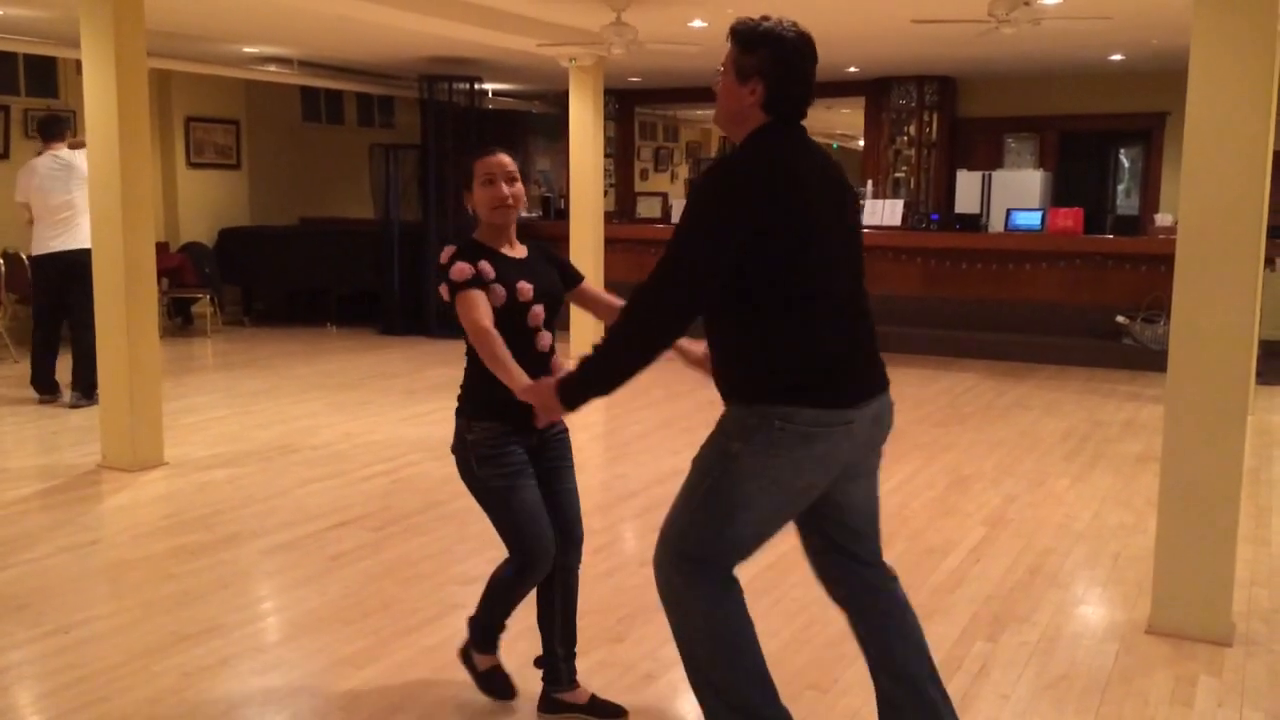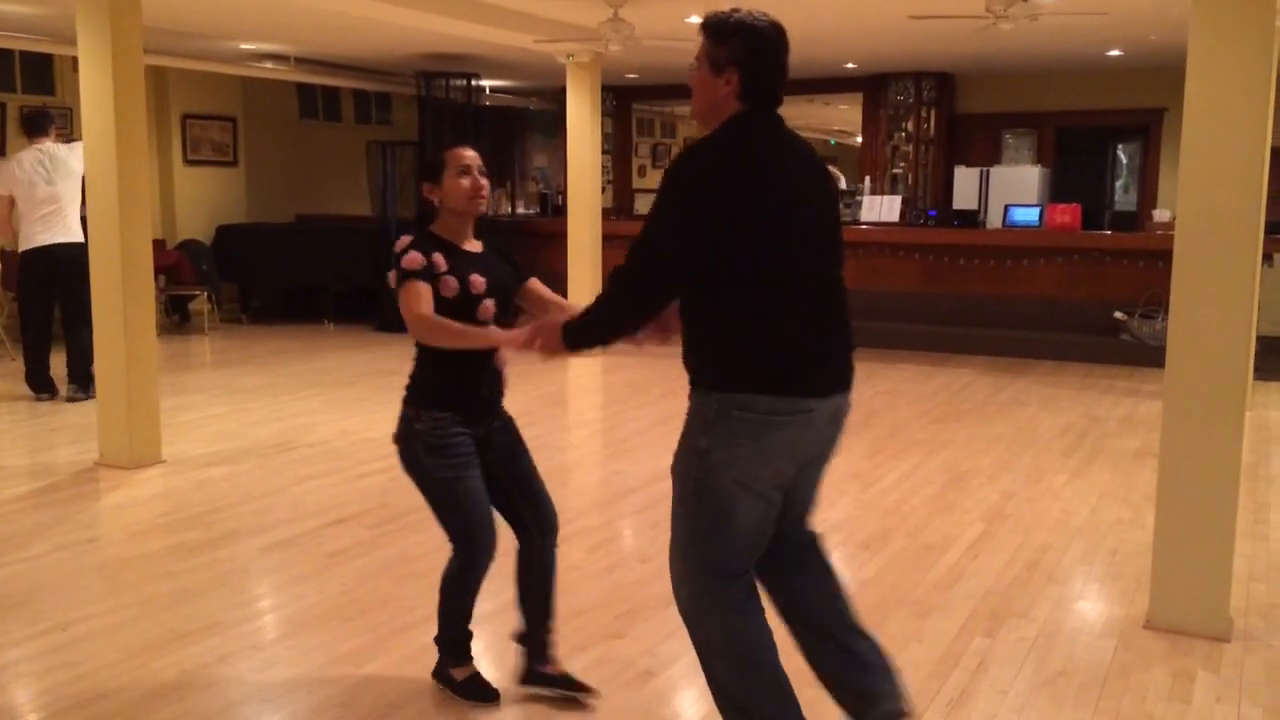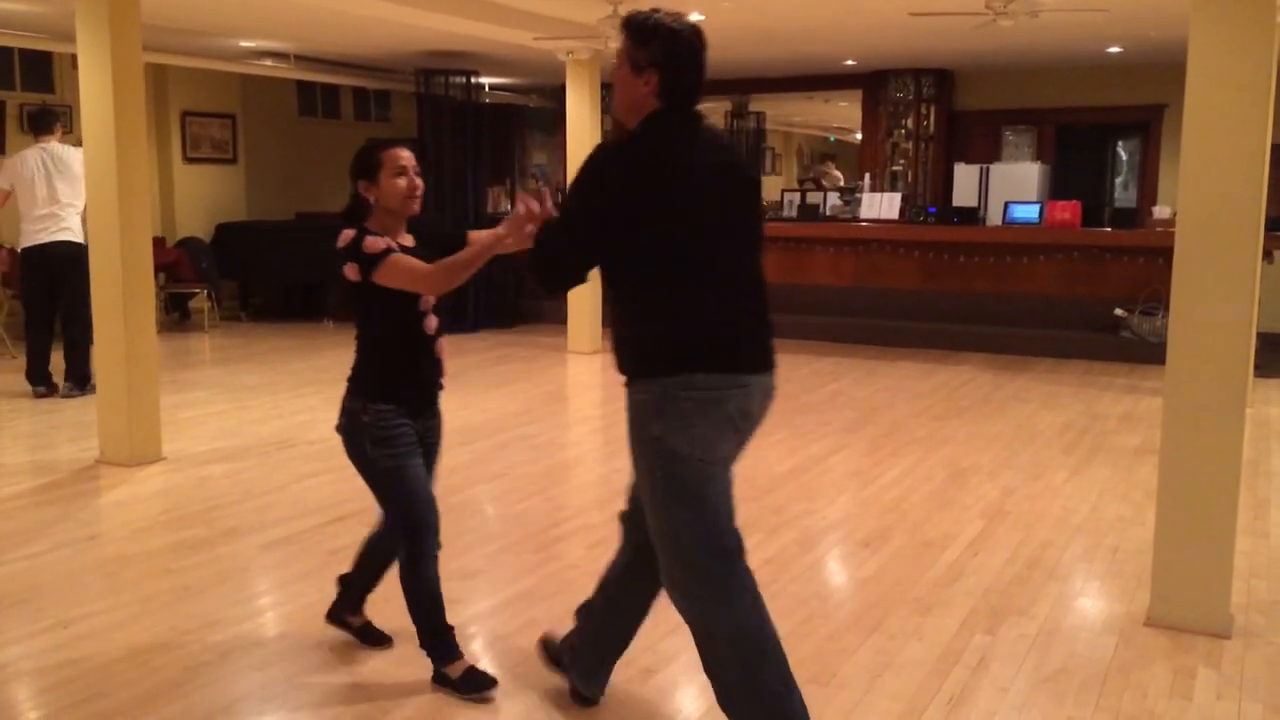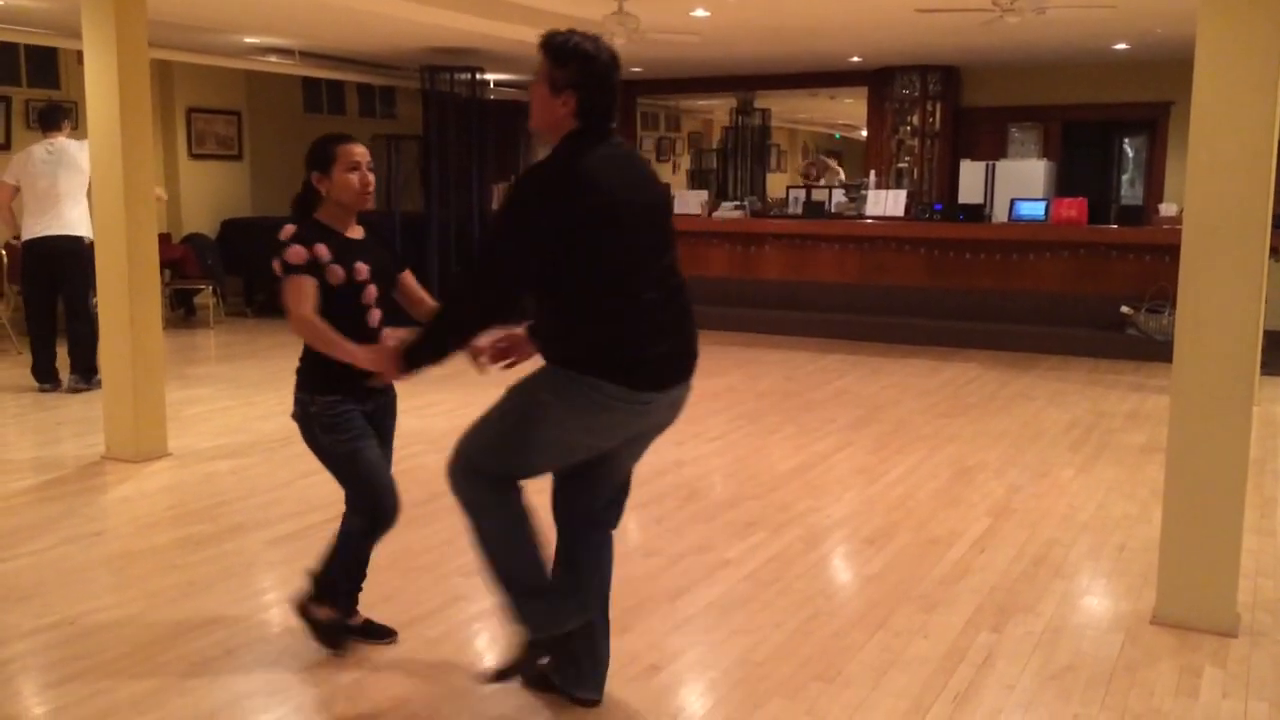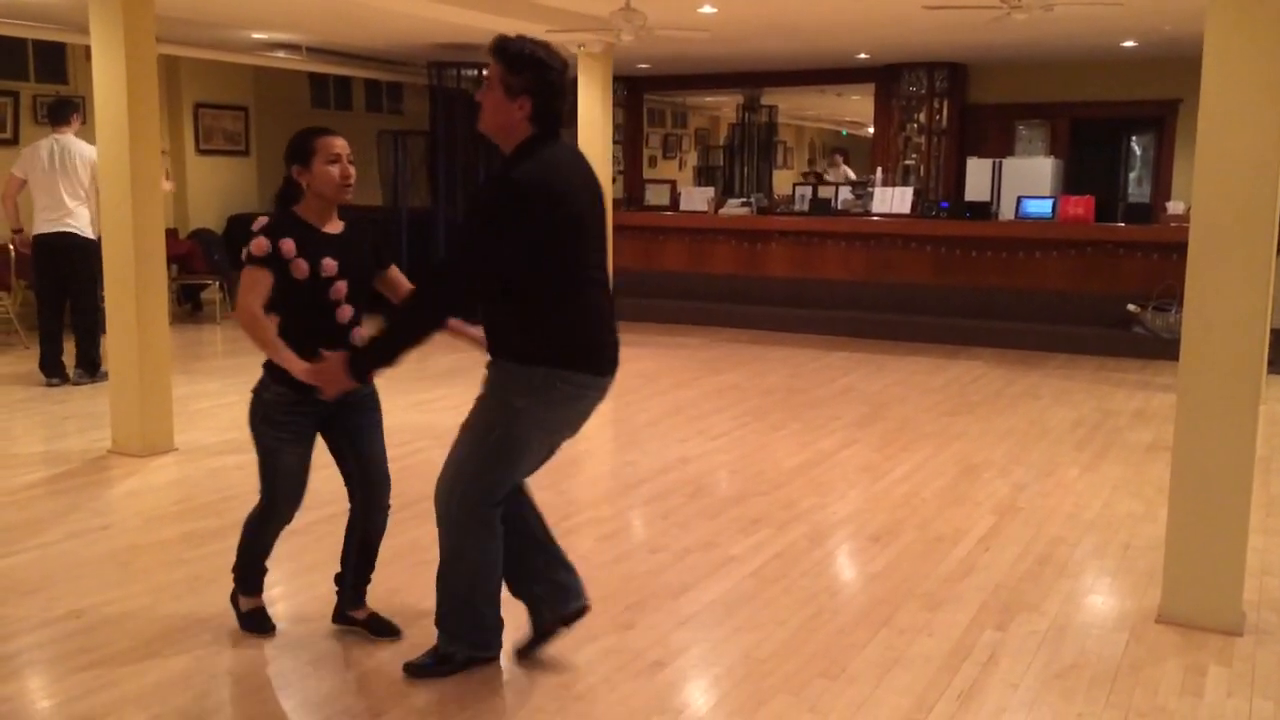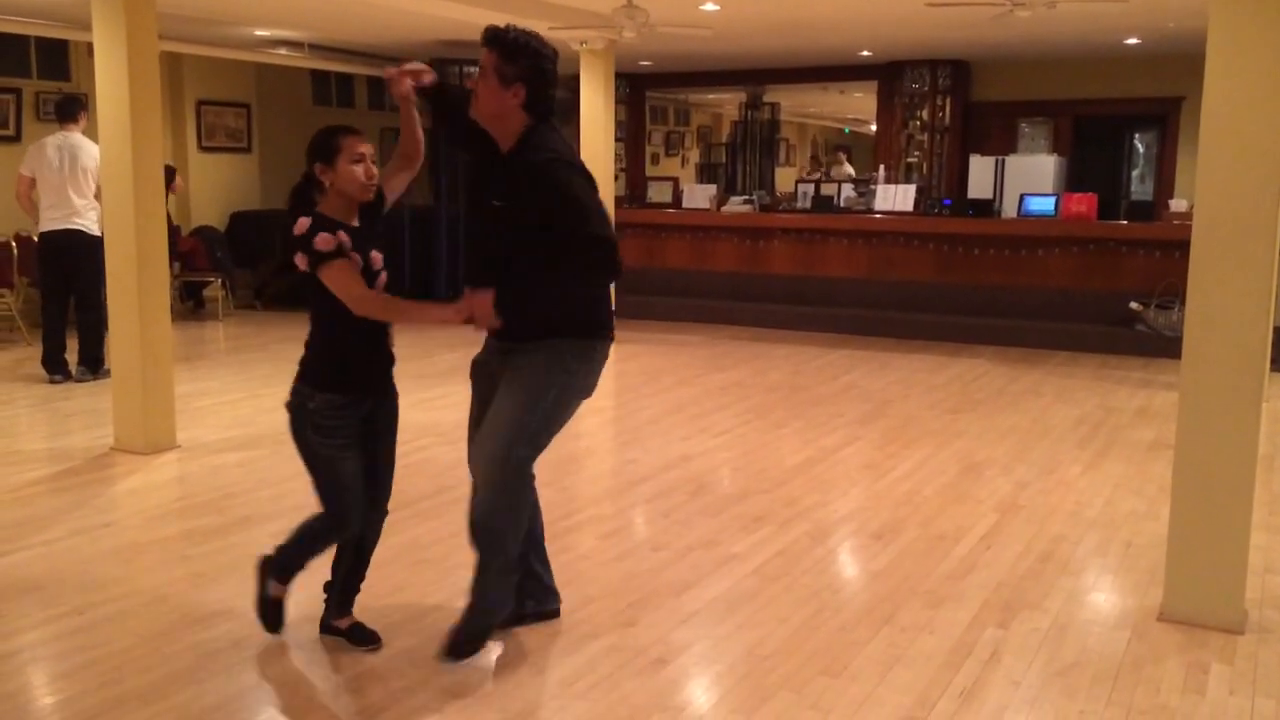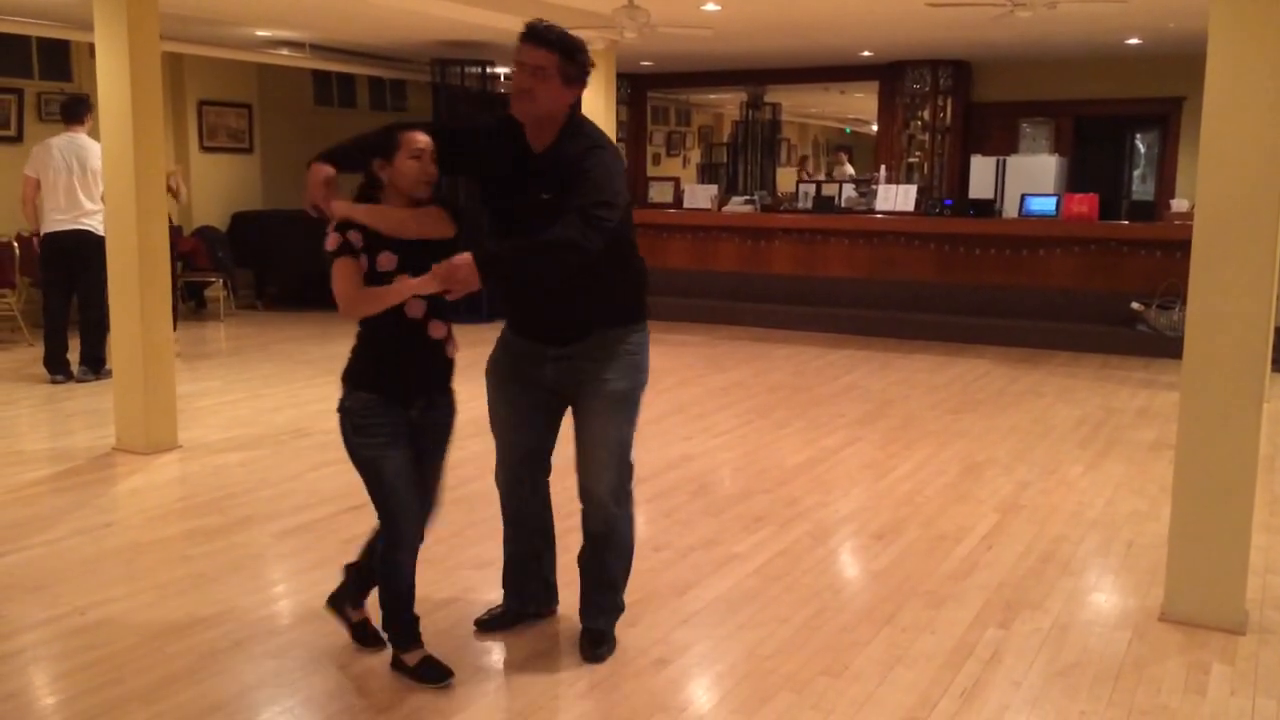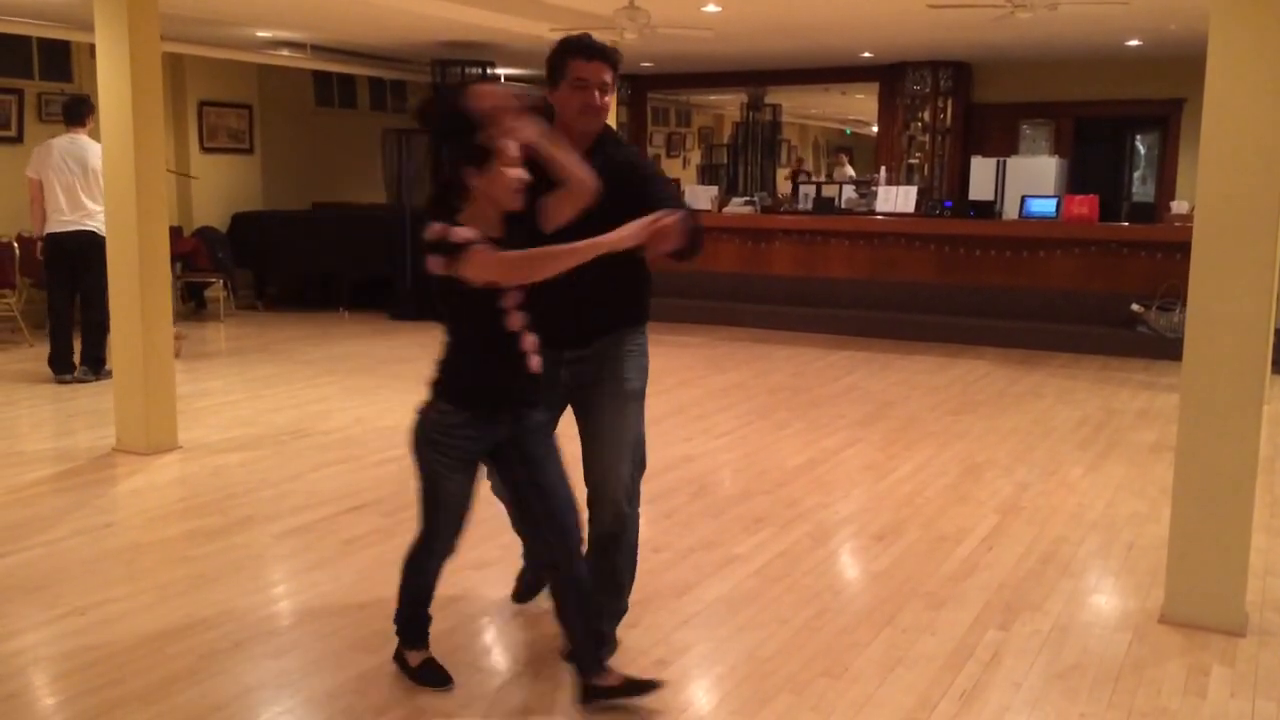
dt=0.3s
person 1, frame 1
left shoulder: (738, 179)
right shoulder: (822, 172)
left elbow: (667, 304)
left wrist: (570, 389)
left hip: (786, 417)
right hip: (861, 404)
left knee: (689, 564)
right knee: (859, 572)
person 1, frame 2
left shoulder: (707, 166)
right shoulder: (805, 164)
left elbow: (644, 283)
left wrist: (568, 335)
right wrist: (706, 327)
left hip: (749, 403)
right hip: (824, 393)
left knee: (711, 575)
right knee: (783, 546)
person 1, frame 3
left shoulder: (622, 164)
right shoulder: (727, 158)
left elbow: (555, 270)
left wrist: (547, 231)
left hip: (682, 382)
right hip: (747, 374)
left knee: (702, 562)
right knee: (653, 525)
right ankle: (585, 659)
person 1, frame 4
left shoulder: (550, 183)
right shoulder: (634, 170)
left elbow: (493, 287)
left wrist: (412, 353)
right wrist: (535, 332)
left hip: (600, 381)
right hip: (665, 377)
left knee: (478, 469)
right knee: (587, 517)
left ankle: (546, 615)
right ankle: (579, 668)
person 1, frame 5
left shoulder: (523, 187)
right shoulder: (565, 166)
left elbow: (444, 294)
left wrist: (356, 363)
right wrist: (492, 328)
left hip: (550, 372)
right hip: (574, 361)
left knee: (464, 494)
right knee: (491, 481)
left ankle: (466, 640)
right ankle: (556, 593)
person 1, frame 6
left shoulder: (550, 169)
right shoulder: (502, 150)
left elbow: (602, 262)
left wrist: (507, 304)
right wrist: (430, 93)
left hip: (561, 344)
right hip: (514, 340)
left knee: (498, 467)
right knee: (498, 466)
left ankle: (488, 604)
right ankle: (532, 594)
person 1, frame 7
left shoulder: (594, 157)
right shoulder: (495, 142)
left elbow: (580, 239)
left wrist: (485, 267)
right wrist: (335, 161)
left hip: (607, 344)
right hip: (528, 341)
left knee: (602, 486)
right knee: (516, 473)
left ankle: (601, 615)
right ankle: (527, 593)
person 1, frame 8
left shoulder: (625, 166)
left elbow: (676, 226)
left wrist: (674, 233)
left hip: (606, 346)
left knee: (613, 485)
right knee: (509, 473)
left ankle: (600, 612)
right ankle: (541, 557)
person 2, frame 1
left shoulder: (544, 261)
right shoulder: (465, 260)
left elbow: (611, 310)
right elbow: (481, 331)
right wrist: (520, 383)
left hip: (545, 428)
right hip: (489, 431)
left knee: (567, 548)
right knee: (535, 552)
right ankle: (481, 642)
person 2, frame 2
left shoulder: (497, 258)
right shoulder: (419, 251)
left elbow: (556, 310)
right elbow: (422, 324)
right wrist: (500, 337)
left hip: (490, 418)
right hip: (435, 423)
left knee: (540, 524)
right knee: (476, 545)
left ankle: (539, 658)
right ankle: (453, 661)
person 2, frame 3
left shoulder: (425, 241)
right shoulder: (360, 243)
left elbow: (491, 244)
right elbow: (431, 281)
left wrist: (528, 228)
right wrist: (503, 236)
left hip: (422, 409)
right hip: (376, 413)
left knee: (404, 523)
right knee: (422, 531)
left ankle: (347, 604)
right ankle: (447, 660)
person 2, frame 4
left shoulder: (374, 242)
right shoulder: (301, 239)
left elbow: (421, 304)
right elbow: (303, 322)
right wrist: (362, 355)
left hip: (375, 395)
right hip: (328, 400)
left knee: (363, 506)
right knee: (379, 504)
left ankle: (342, 610)
right ankle: (320, 601)
person 2, frame 5
left shoulder: (358, 238)
right shoulder: (275, 233)
left elbow: (405, 294)
right elbow: (248, 310)
right wrist: (289, 360)
left hip: (351, 391)
right hip: (288, 396)
left knee: (374, 497)
right knee: (281, 504)
left ankle: (351, 603)
right ankle: (246, 590)
person 2, frame 6
left shoulder: (366, 215)
right shoulder: (314, 231)
left elbow: (411, 158)
right elbow: (364, 303)
left wrist: (406, 101)
right wrist: (452, 311)
left hip: (377, 392)
right hip: (326, 400)
left knee: (372, 509)
right knee: (345, 513)
left ankle: (338, 611)
right ankle: (277, 574)
person 2, frame 7
left shoulder: (437, 223)
right shoulder: (351, 233)
right elbow: (351, 301)
right wrist: (419, 283)
left hip: (433, 398)
right hip: (373, 403)
left knee: (411, 518)
right knee: (401, 521)
left ankle: (351, 594)
right ankle: (406, 644)
person 2, frame 8
right shoulder: (450, 241)
left elbow: (583, 187)
right elbow: (523, 269)
left wrist: (525, 128)
right wrist: (620, 239)
left hip: (521, 418)
right hip: (457, 421)
left knee: (561, 540)
right knee: (440, 539)
left ankle: (593, 670)
right ankle: (411, 642)
person 3, frame 1
left shoulder: (28, 171)
right shoulder: (85, 160)
left elbow: (30, 216)
left hip: (43, 254)
right hip: (82, 250)
left knee: (46, 324)
right knee: (84, 323)
left ankle: (46, 387)
right ankle: (83, 390)
person 3, frame 2
right shoulder: (74, 153)
left hip: (32, 250)
right hip: (71, 246)
left knee: (35, 322)
right knee: (78, 319)
left ankle: (41, 385)
right ankle: (79, 383)
person 3, frame 3
right shoulder: (78, 157)
left hip: (32, 248)
right hip: (70, 244)
left knee: (37, 318)
right knee: (76, 316)
left ankle: (40, 381)
right ankle: (76, 381)
person 3, frame 4
right shoulder: (83, 150)
left hip: (34, 242)
right hip: (73, 239)
left knee: (39, 312)
right knee: (79, 309)
left ankle: (46, 376)
right ankle: (82, 373)
person 3, frame 5
left shoulder: (31, 153)
right shoulder: (88, 152)
left hip: (43, 237)
right hip: (80, 236)
left knee: (49, 307)
right knee: (85, 306)
left ankle: (53, 370)
right ankle: (86, 368)
person 3, frame 6
left shoulder: (38, 150)
right shoulder: (93, 151)
left elbow: (22, 194)
right elbow: (104, 196)
left hip: (49, 235)
right hip: (85, 233)
left knee: (53, 304)
right knee: (90, 303)
left ankle: (55, 367)
right ankle: (89, 365)
person 3, frame 7
left shoulder: (42, 151)
right shoulder: (99, 151)
left elbow: (28, 199)
left wrist: (36, 232)
left hip: (53, 235)
right hip: (90, 234)
left knee: (55, 304)
right knee: (93, 303)
left ankle: (57, 367)
right ankle: (91, 365)
person 3, frame 8
left shoulder: (43, 152)
right shoulder: (100, 152)
left elbow: (36, 201)
left wrist: (39, 236)
left hip: (56, 236)
right hip: (92, 235)
left knee: (60, 304)
right knee: (94, 303)
left ankle: (63, 366)
right ankle: (91, 365)
